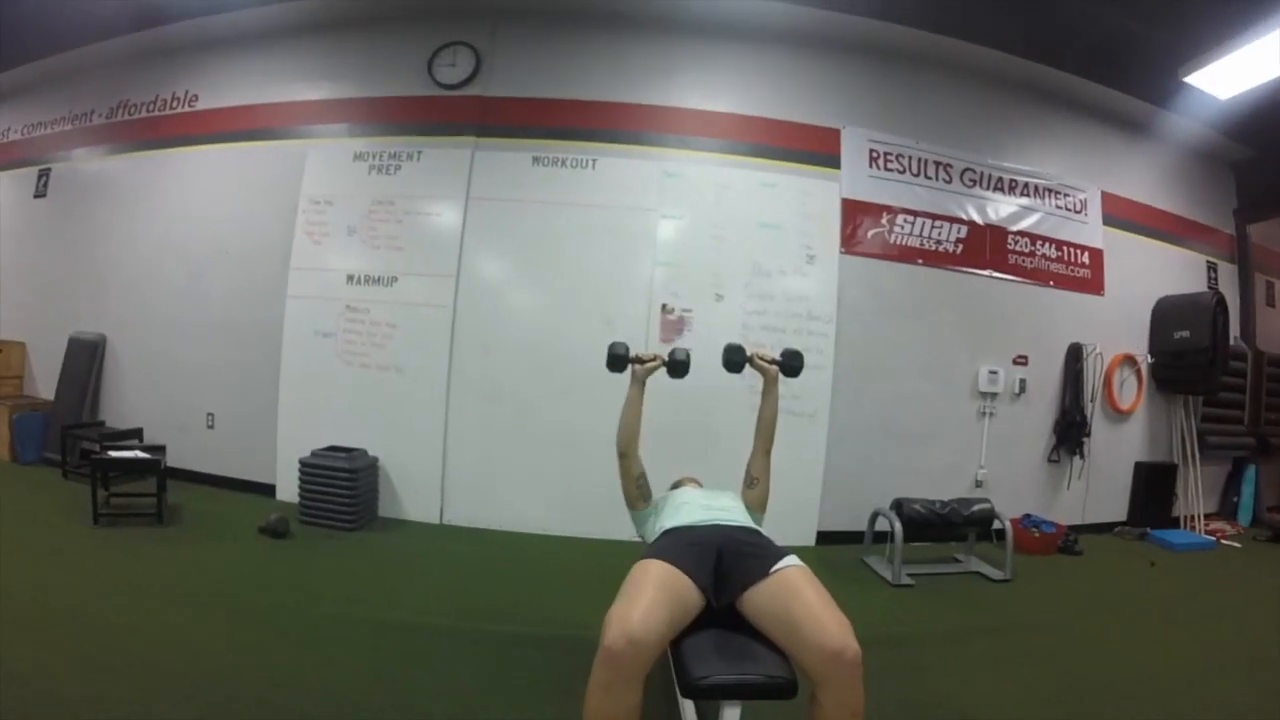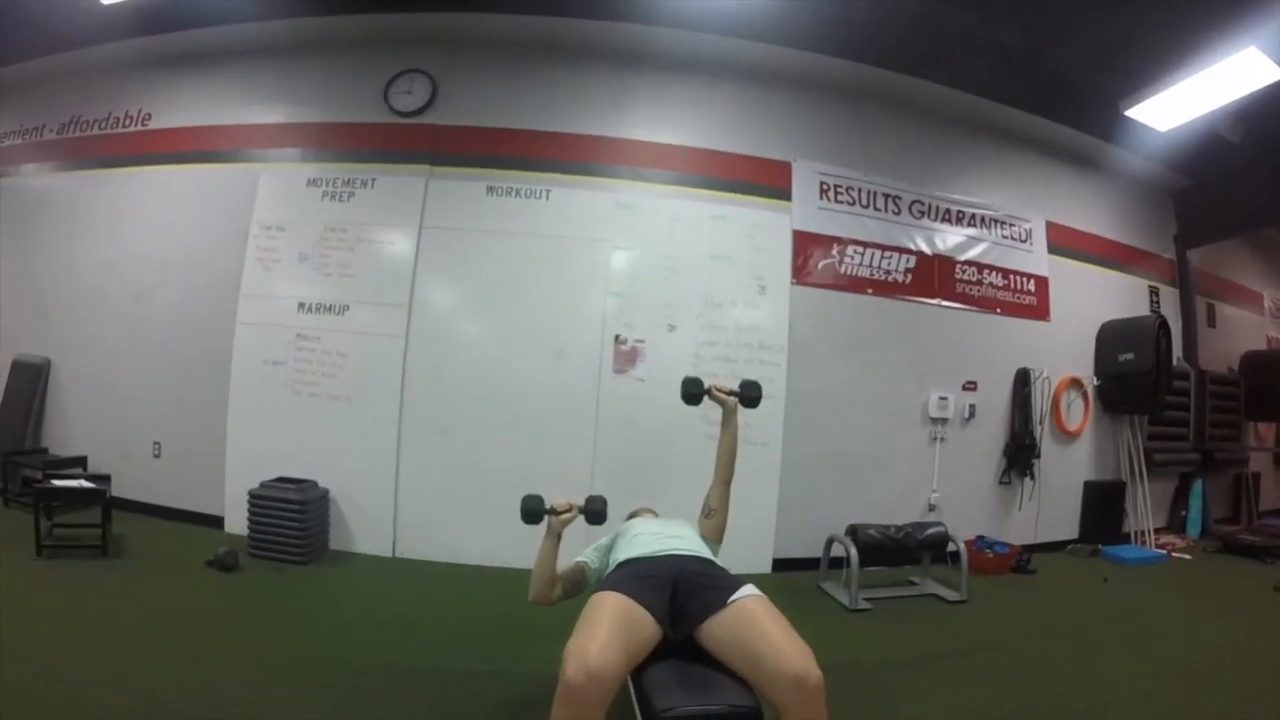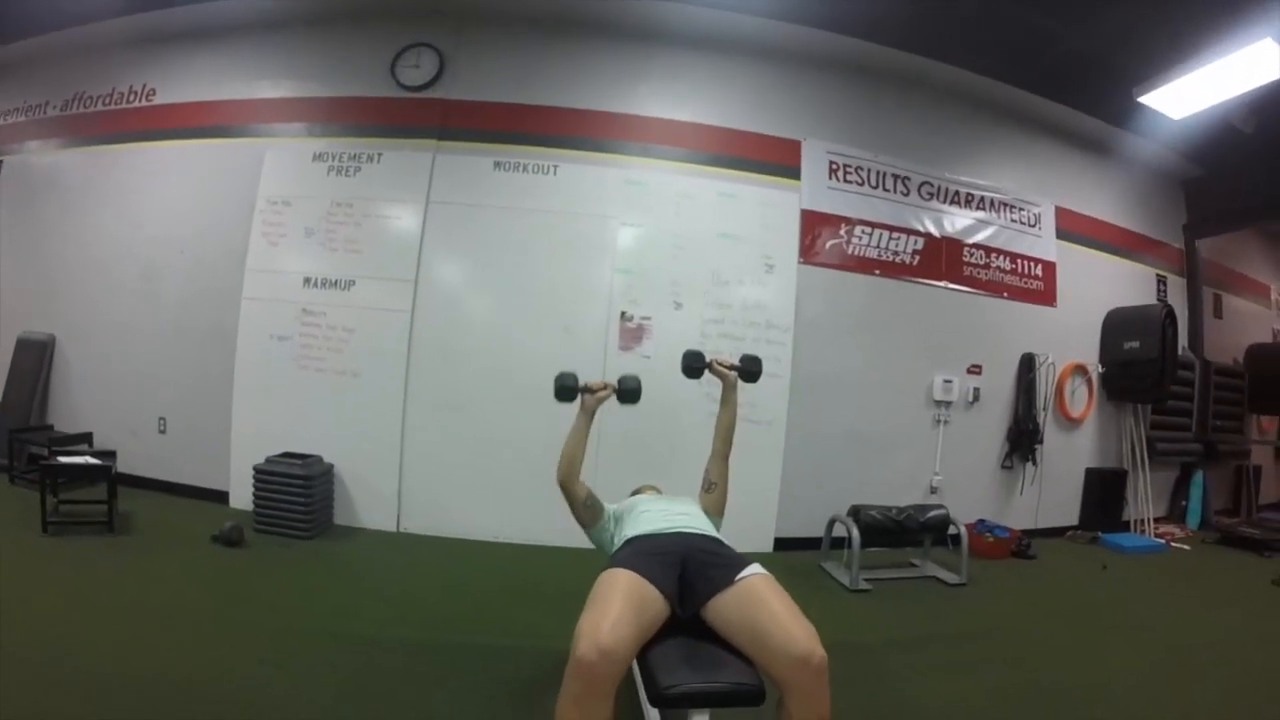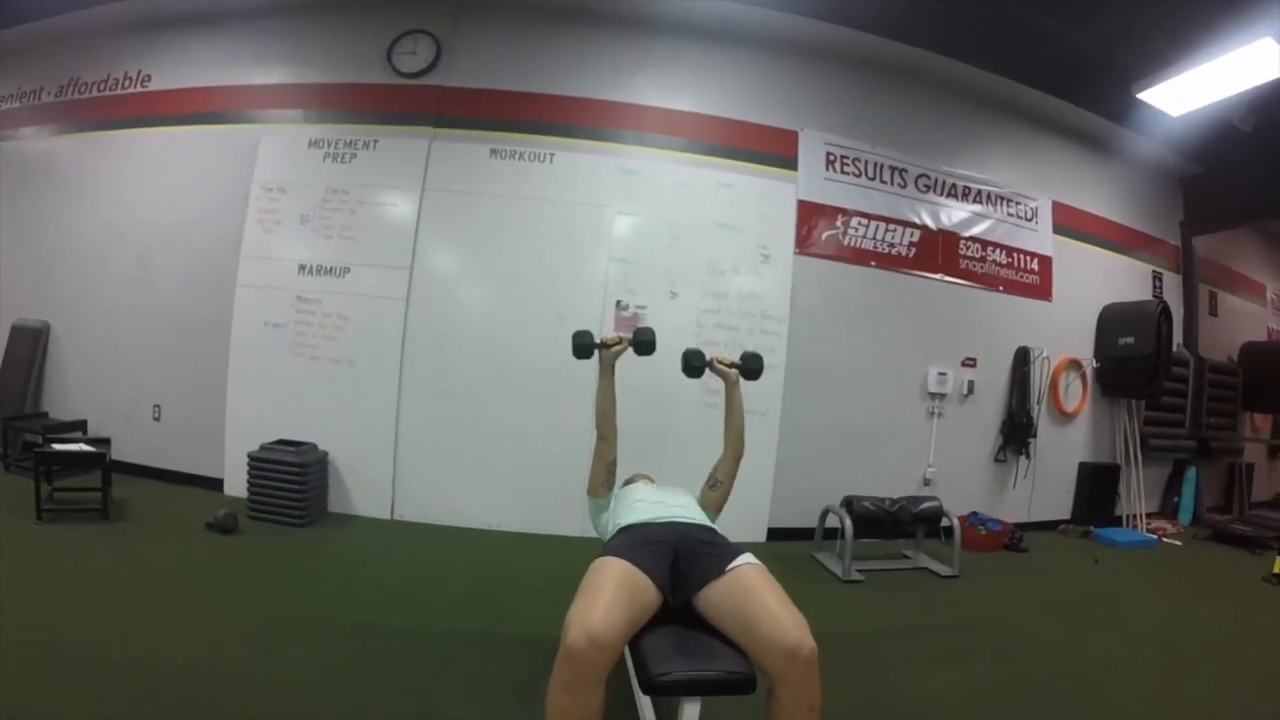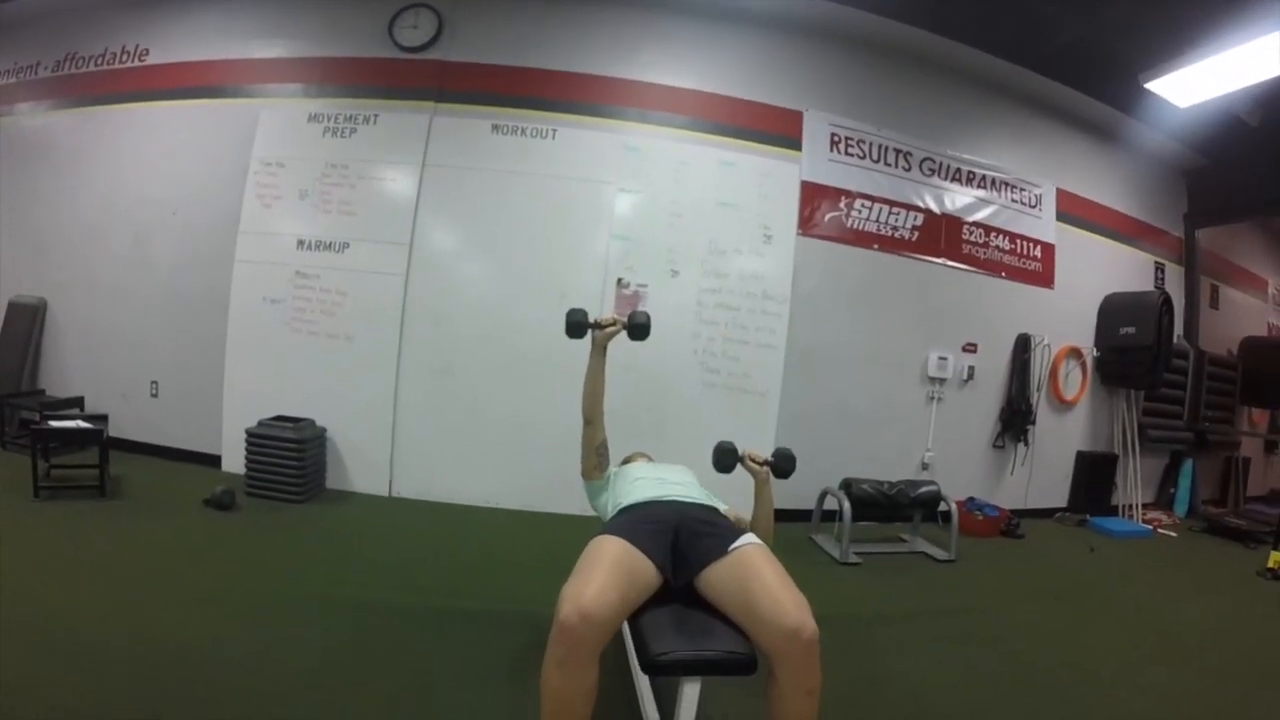
dt=0.7s
person 1, frame 1
left shoulder: (737, 503)
right shoulder: (658, 510)
left elbow: (761, 452)
right elbow: (627, 453)
left wrist: (770, 383)
right wrist: (639, 383)
left knee: (842, 656)
right knee: (621, 647)
person 1, frame 2
left shoulder: (693, 535)
right shoulder: (613, 544)
left elbow: (722, 482)
right elbow: (543, 593)
left wrist: (730, 414)
right wrist: (553, 533)
left knee: (804, 682)
right knee: (581, 680)
person 1, frame 3
left shoulder: (698, 511)
right shoulder: (615, 519)
left elbow: (719, 457)
right elbow: (568, 479)
left wrist: (729, 389)
right wrist: (587, 410)
left knee: (809, 663)
right knee: (591, 660)
person 1, frame 4
left shoulder: (695, 506)
right shoulder: (611, 506)
left elbow: (733, 454)
right elbow: (606, 438)
left wrist: (731, 385)
right wrist: (607, 367)
left hip: (705, 542)
left knee: (799, 653)
right knee: (582, 646)
person 1, frame 5
left shoulder: (692, 480)
right shoulder: (610, 484)
left elbow: (761, 537)
right elbow: (592, 420)
left wrist: (761, 481)
right wrist: (599, 348)
left hip: (706, 521)
right hip: (637, 517)
left knee: (799, 636)
right knee: (576, 622)
